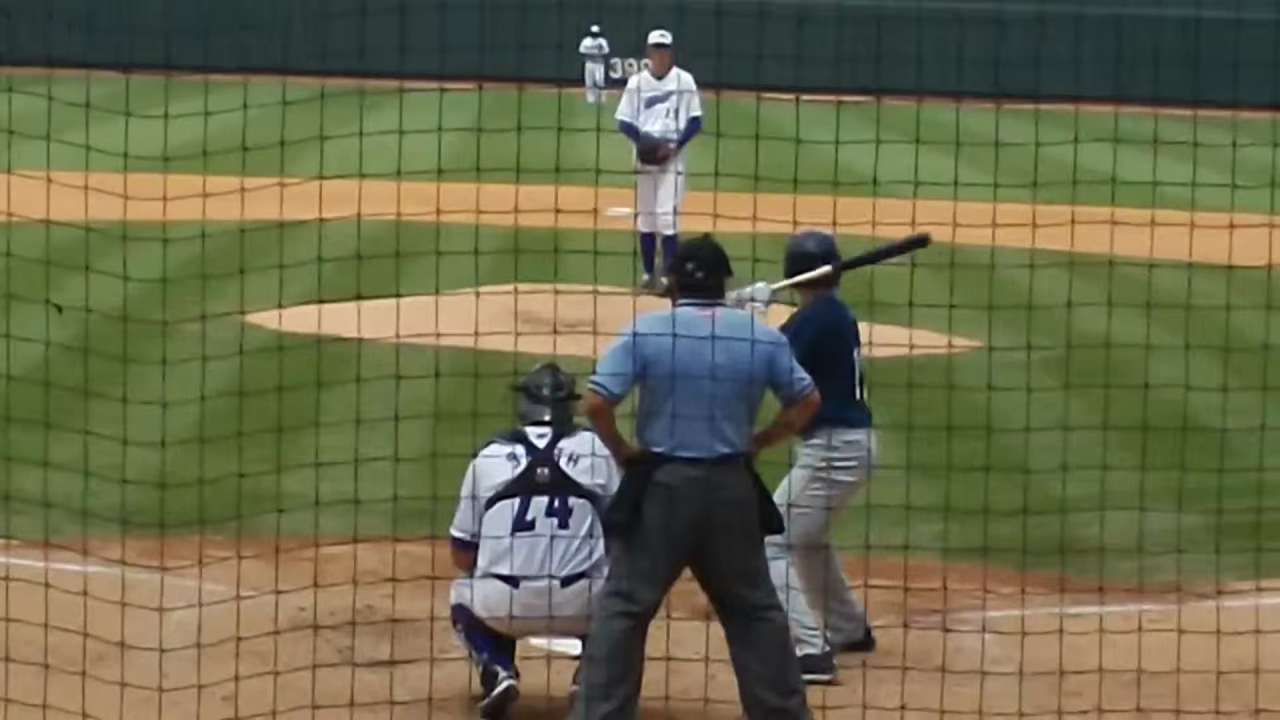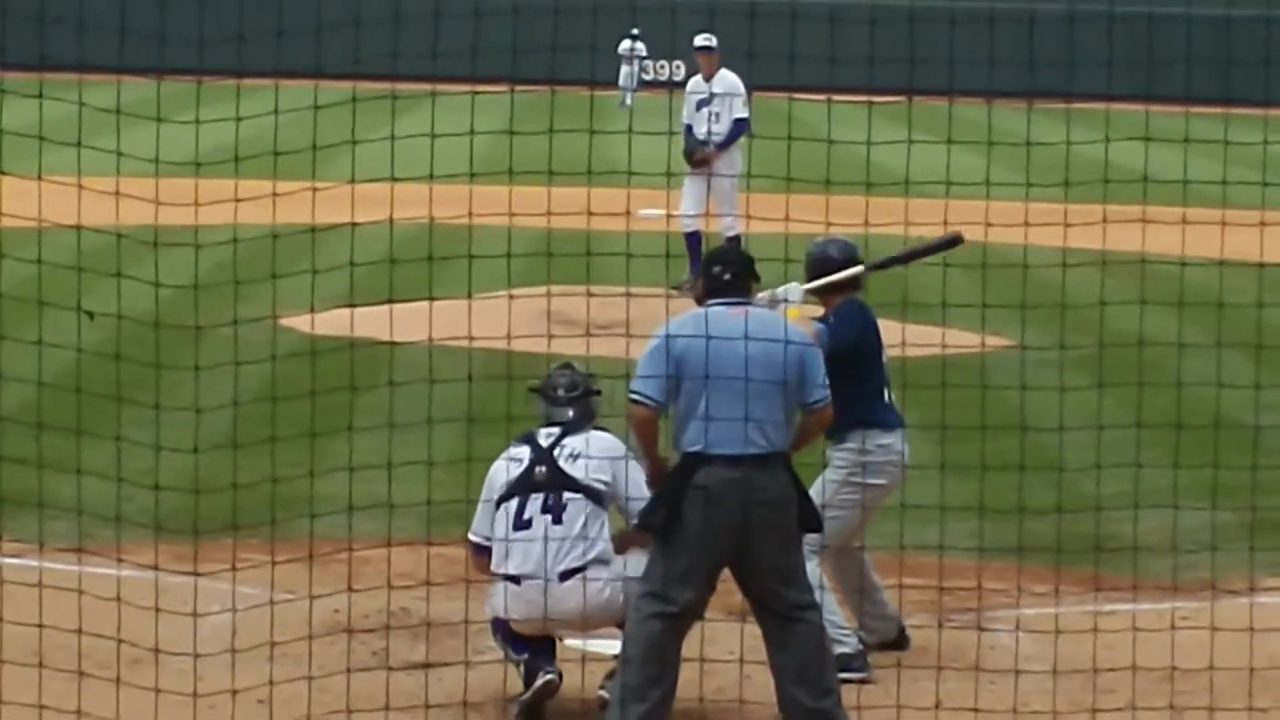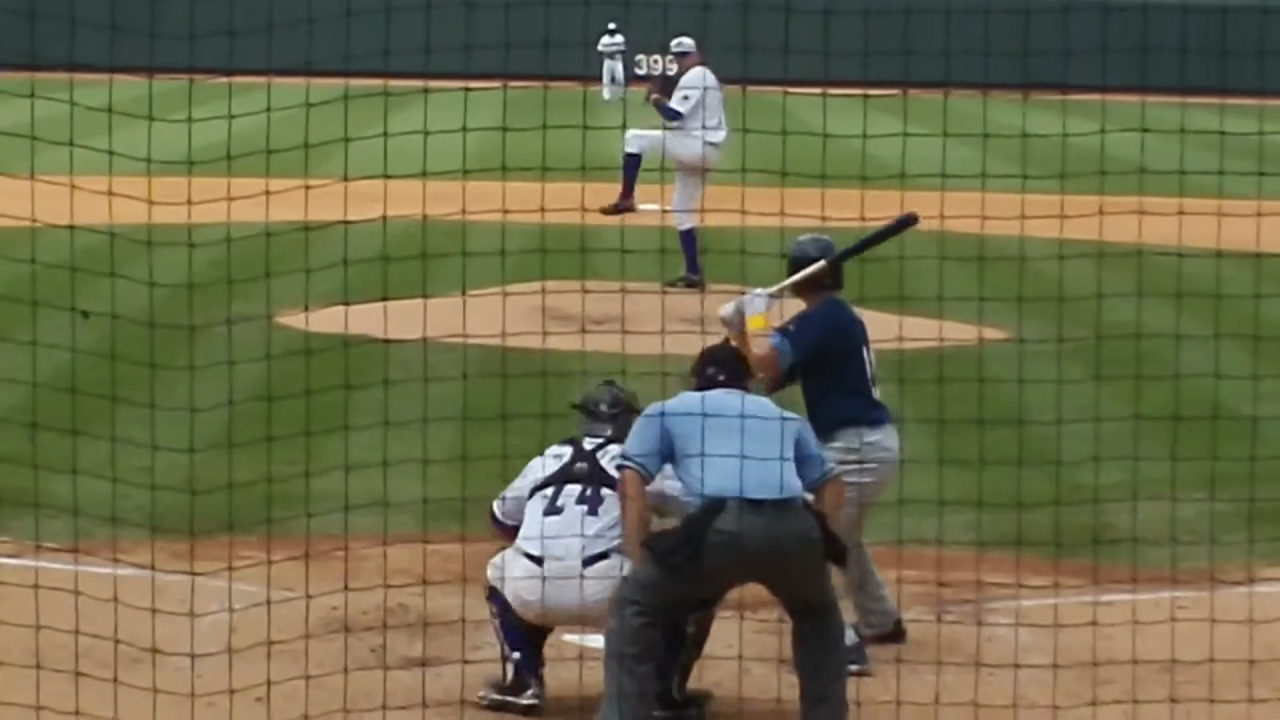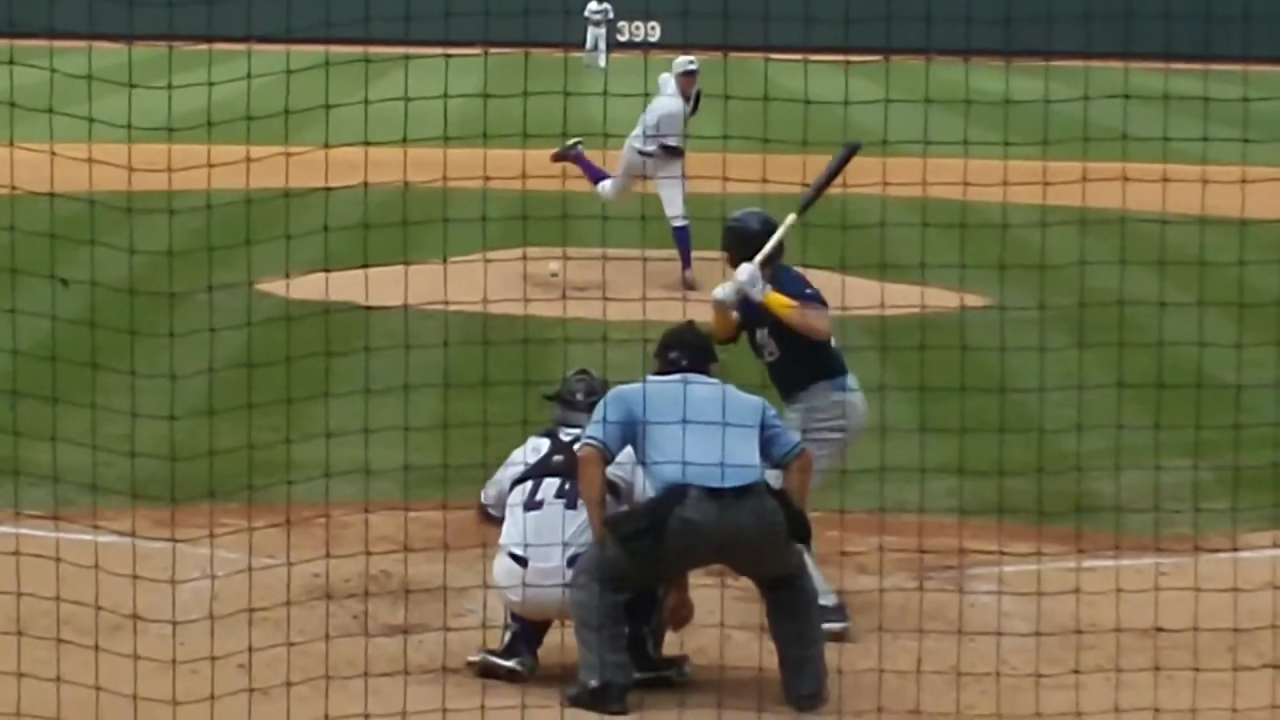
dt=1s
person 1, frame 1
left shoulder: (815, 316)
right shoulder: (837, 313)
left wrist: (755, 313)
right wrist: (744, 309)
left hip: (829, 448)
right hip: (849, 443)
left knee: (770, 545)
right knee: (807, 538)
left ankle: (811, 652)
right ankle: (849, 629)
person 1, frame 2
left shoulder: (848, 317)
right shoulder: (853, 316)
left hip: (863, 451)
right hip: (874, 446)
left knee: (803, 545)
right knee: (841, 541)
left ankle: (847, 652)
right ankle: (885, 630)
person 1, frame 3
left shoulder: (822, 317)
right shoulder: (837, 318)
left elbow: (768, 357)
right elbow: (773, 378)
right wrist: (738, 331)
left hip: (855, 448)
right hip: (871, 442)
right knee: (841, 534)
left ankle: (843, 647)
right ankle: (882, 621)
person 1, frame 4
left shoulder: (793, 285)
right shoulder: (752, 292)
left elbow: (823, 329)
right elbow: (721, 336)
left wrist: (765, 296)
right wrist: (723, 305)
left hip: (826, 409)
right hip: (807, 406)
left ankle: (823, 607)
person 2, frame 1
left shoulder: (645, 331)
right shoulder: (763, 336)
left elbow: (596, 403)
right elbow: (806, 402)
left wrist: (622, 451)
right wrist: (756, 443)
left hip: (663, 484)
right hip: (732, 487)
left knee: (622, 605)
right knee: (755, 607)
person 2, frame 2
left shoulder: (676, 333)
right shoulder: (795, 337)
left elbow: (642, 416)
right elbow: (819, 415)
left wrist: (658, 478)
left hip: (704, 483)
right hip: (772, 485)
left knee: (659, 608)
right knee: (793, 609)
person 2, frame 3
left shoulder: (665, 412)
right shoulder: (785, 417)
left elbow: (631, 481)
right elbow: (829, 487)
left wrist: (640, 560)
right wrist: (815, 547)
left hip: (723, 529)
right hip: (793, 530)
left knee: (633, 605)
right knee: (818, 612)
person 2, frame 4
left shoulder: (628, 395)
right shoulder: (748, 401)
left elbow: (590, 456)
right elbow: (799, 460)
left wrist: (602, 537)
right wrist: (783, 527)
left hip: (687, 515)
right hip: (757, 517)
left knee: (594, 575)
right knee: (790, 581)
left ankle: (604, 683)
right ankle: (807, 686)
person 3, frame 1
left shoulder: (489, 455)
right shoulder: (592, 448)
left elbow: (462, 556)
left hip: (501, 604)
right hip: (577, 602)
left knee: (464, 595)
left ankle: (497, 674)
person 3, frame 2
left shoulder: (508, 458)
right shoulder: (604, 444)
left elbow: (481, 559)
left hip: (520, 605)
right hip: (587, 594)
left ankle: (537, 669)
person 3, frame 3
left shoulder: (548, 459)
left elbow: (499, 522)
left hip: (531, 591)
right hip: (601, 591)
left knee: (501, 571)
left ankle: (522, 680)
right ankle: (666, 690)
person 3, frame 4
left shoulder: (525, 452)
right shoulder: (622, 453)
left elbow: (488, 514)
left hip: (516, 589)
left ankle: (516, 650)
right ankle: (642, 657)
person 4, frame 1
left shoulder: (684, 80)
right shoulder: (636, 82)
left elbow: (695, 121)
right elbow: (624, 122)
left wrist: (676, 146)
right wrist: (643, 142)
left hip: (673, 156)
left knee: (667, 216)
right knee: (645, 216)
left ankle: (669, 275)
right ankle: (649, 273)
person 4, frame 2
left shoulder: (731, 82)
right shoulder: (693, 84)
left elbow: (742, 124)
left wrist: (717, 148)
left hip: (726, 157)
left knee: (728, 218)
right knee: (689, 214)
right ankle: (695, 273)
person 4, frame 3
left shoulder: (693, 78)
right shoulder: (709, 78)
left elbow: (673, 114)
left wrist: (656, 101)
right wrist: (663, 102)
left hip: (694, 146)
right hip: (706, 151)
left knee: (634, 137)
right knee: (682, 212)
left ankle: (626, 198)
right ankle: (693, 274)
person 4, frame 4
right shoulder: (671, 107)
right elbow: (670, 149)
right wrist: (681, 154)
left hip: (665, 158)
right hip: (639, 153)
left knee: (677, 213)
right knee: (608, 190)
left ankle: (687, 269)
right ankle: (574, 153)
